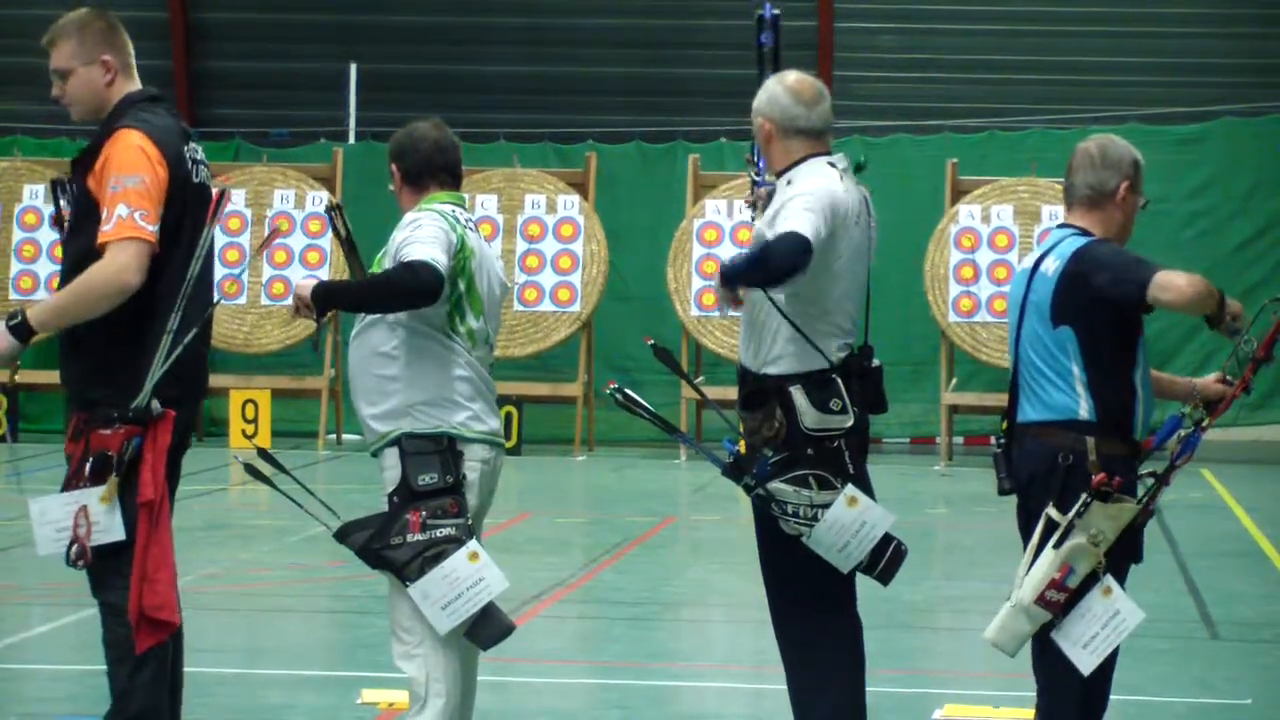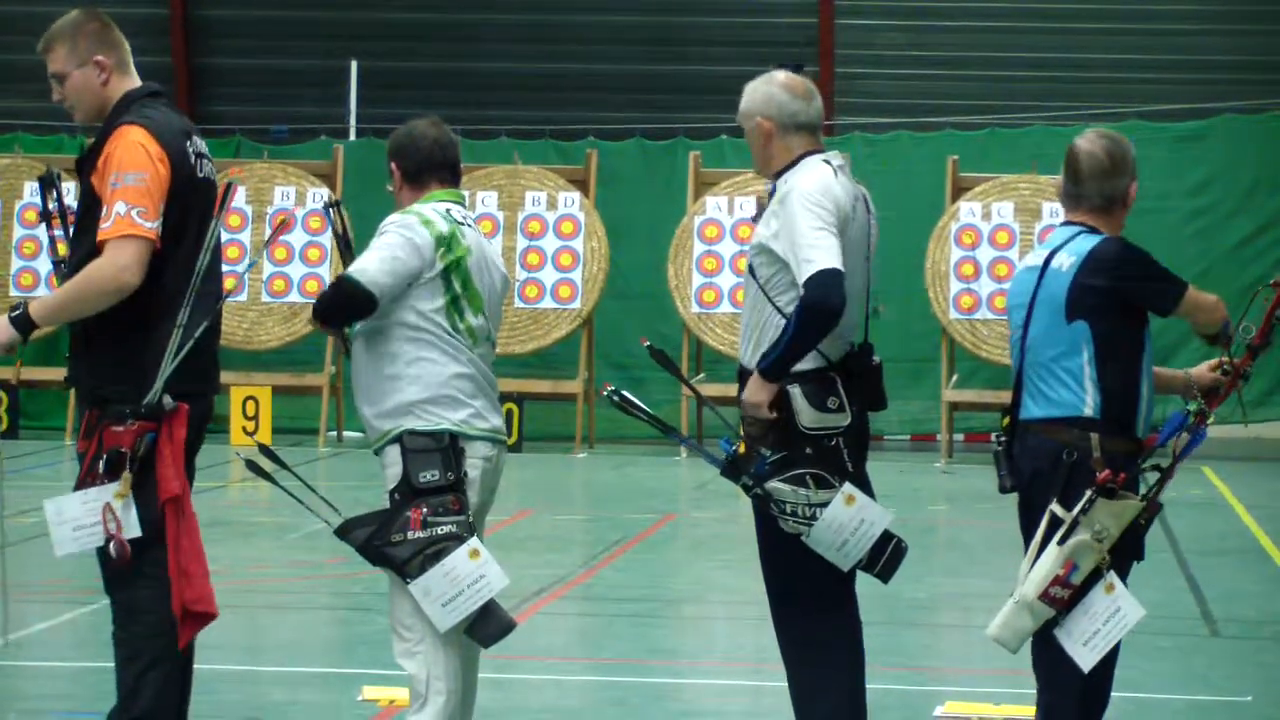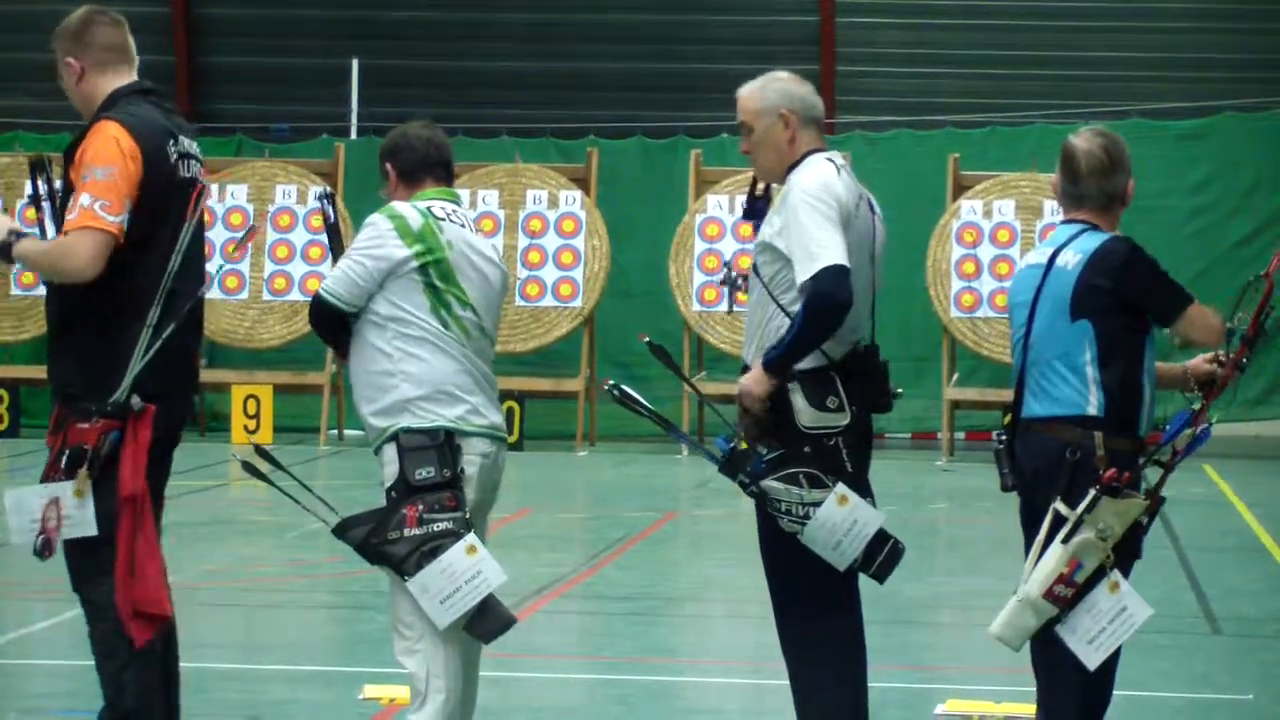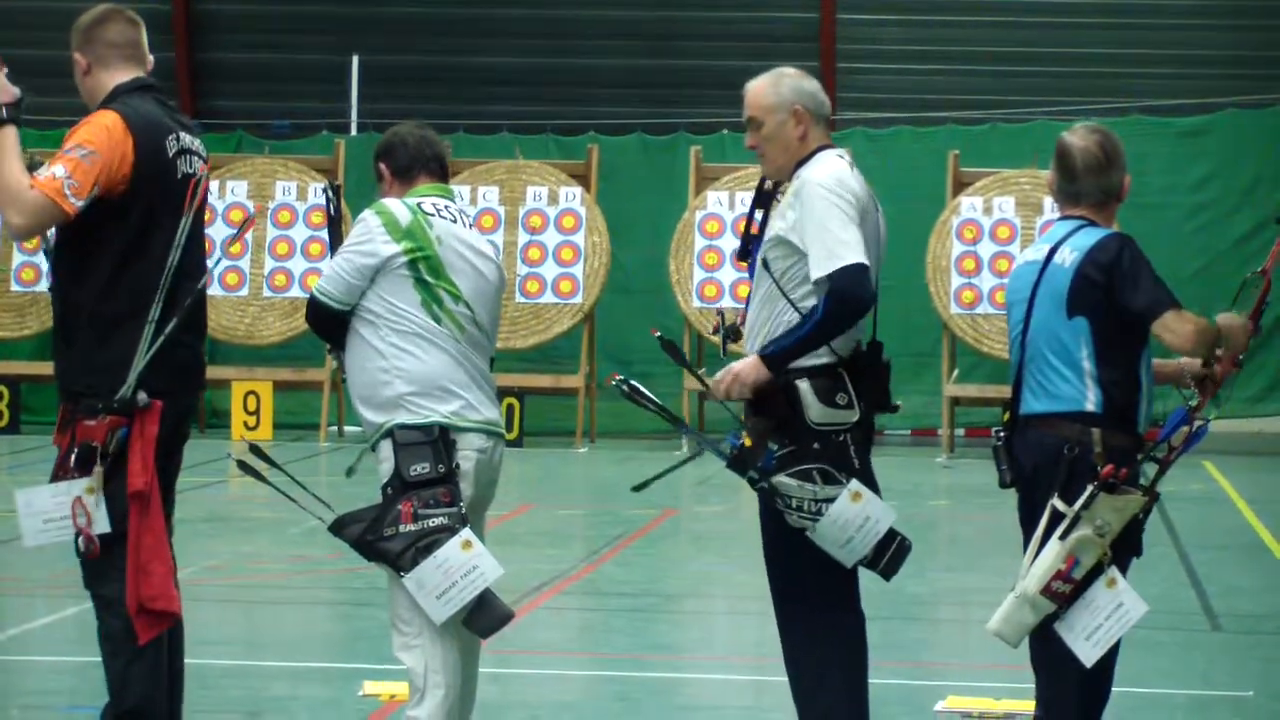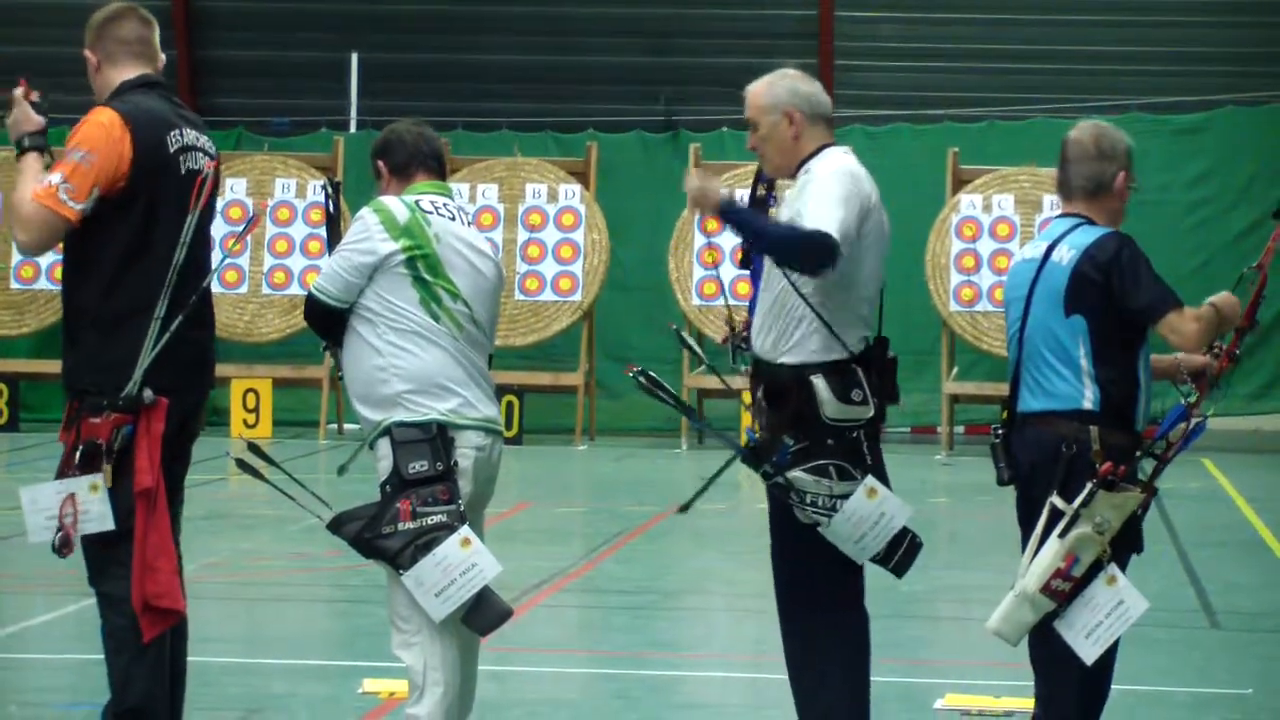
dt=0.5s
person 1, frame 1
left shoulder: (130, 143)
right shoulder: (172, 136)
left elbow: (123, 270)
left hip: (129, 396)
right hip: (155, 387)
left knee: (124, 575)
right knee: (142, 567)
person 1, frame 2
left shoulder: (133, 139)
right shoulder: (176, 131)
left elbow: (123, 269)
right wrist: (80, 237)
left hip: (140, 394)
right hip: (166, 385)
left knee: (138, 569)
right knee: (152, 564)
person 1, frame 3
left shoulder: (113, 136)
right shoulder: (176, 134)
left elbow: (81, 259)
right wrist: (73, 199)
left hip: (111, 389)
right hip: (157, 380)
left knee: (106, 568)
right knee: (132, 560)
person 1, frame 4
left shoulder: (111, 127)
right shoulder: (182, 134)
left hip: (118, 383)
right hip: (165, 376)
left knee: (118, 564)
right knee: (144, 557)
person 1, frame 5
left shoulder: (110, 124)
right shoulder: (194, 133)
left hip: (123, 379)
right hip: (178, 371)
left knee: (122, 561)
right knee: (153, 554)
person 2, frame 1
left shoulder: (810, 188)
right shoulder: (840, 184)
left elbow: (789, 255)
left wrist: (731, 275)
left hip: (801, 416)
right hip: (819, 407)
left knee: (809, 592)
right knee: (816, 591)
person 2, frame 2
left shoulder: (805, 187)
right shoulder: (839, 183)
left elbow: (823, 297)
left wrist: (766, 373)
left hip: (800, 411)
right hip: (821, 405)
left knee: (807, 588)
right knee: (817, 586)
person 2, frame 3
left shoulder: (810, 184)
right shoulder: (845, 184)
left elbow: (830, 296)
left wrist: (769, 369)
left hip: (806, 413)
right hip: (829, 405)
left knee: (809, 589)
right knee: (819, 586)
person 2, frame 4
left shoulder: (822, 181)
right shoulder: (827, 180)
left elbow: (850, 294)
left wrist: (766, 361)
left hip: (813, 412)
right hip: (816, 406)
left knee: (814, 586)
right knee: (813, 585)
person 2, frame 5
left shoulder: (835, 172)
right shoulder: (830, 176)
left elbow: (815, 251)
left wrist: (726, 208)
left hip: (821, 410)
right hip: (814, 402)
left knee: (819, 584)
right knee: (813, 582)
person 3, frame 1
left shoulder: (428, 222)
right shoulder: (478, 242)
left elbow: (420, 282)
left wrist: (323, 293)
right hip: (464, 444)
left knee: (424, 615)
person 3, frame 2
left shoulder: (418, 222)
right shoulder: (480, 243)
left elbow: (353, 294)
left wrist: (324, 312)
right wrist: (365, 324)
right hip: (470, 442)
left knee: (424, 612)
person 3, frame 3
left shoulder: (397, 222)
right shoulder: (483, 245)
left elbow: (326, 313)
left wrist: (361, 345)
right hip: (476, 441)
left knee: (424, 612)
person 3, frame 4
left shoulder: (387, 219)
right shoulder: (481, 243)
left elbow: (322, 312)
left wrist: (368, 340)
right hip: (477, 438)
left knee: (423, 609)
person 3, frame 5
left shoulder: (386, 216)
right shoulder: (478, 240)
left elbow: (319, 310)
left wrist: (363, 336)
right hip: (475, 436)
left knee: (422, 608)
person 4, frame 1
left shoulder: (1044, 260)
right shoulder: (1092, 259)
right elbow: (1181, 290)
left wrist: (1190, 389)
right wrist: (1221, 304)
left hip: (1048, 457)
right hip: (1083, 464)
left knee: (1064, 609)
person 4, frame 2
left shoulder: (1034, 262)
right shoulder: (1108, 258)
right elbow: (1209, 313)
left wrist: (1186, 380)
right wrist: (1217, 326)
left hip: (1044, 452)
right hip: (1086, 461)
person 4, frame 3
left shoulder: (1034, 263)
right shoulder: (1113, 257)
right elbow: (1207, 330)
left wrist: (1182, 374)
right wrist: (1191, 352)
left hip: (1042, 450)
right hip: (1089, 458)
person 4, frame 4
left shoulder: (1031, 257)
right shoulder: (1109, 252)
right elbow: (1182, 333)
left wrist: (1179, 372)
right wrist: (1224, 329)
left hip: (1039, 445)
right hip: (1088, 455)
person 4, frame 5
left shoulder: (1030, 255)
right shoulder: (1107, 251)
right elbow: (1188, 332)
left wrist: (1176, 366)
right wrist: (1221, 310)
left hip: (1038, 443)
right hip: (1086, 452)
